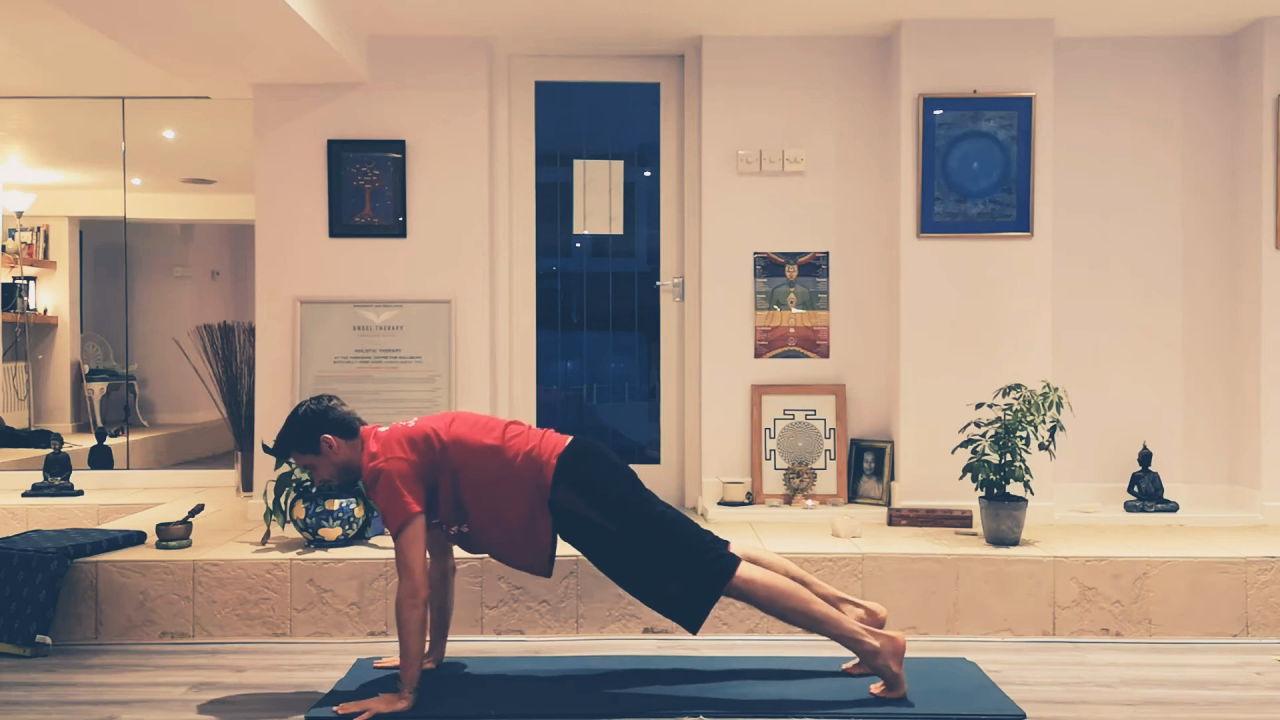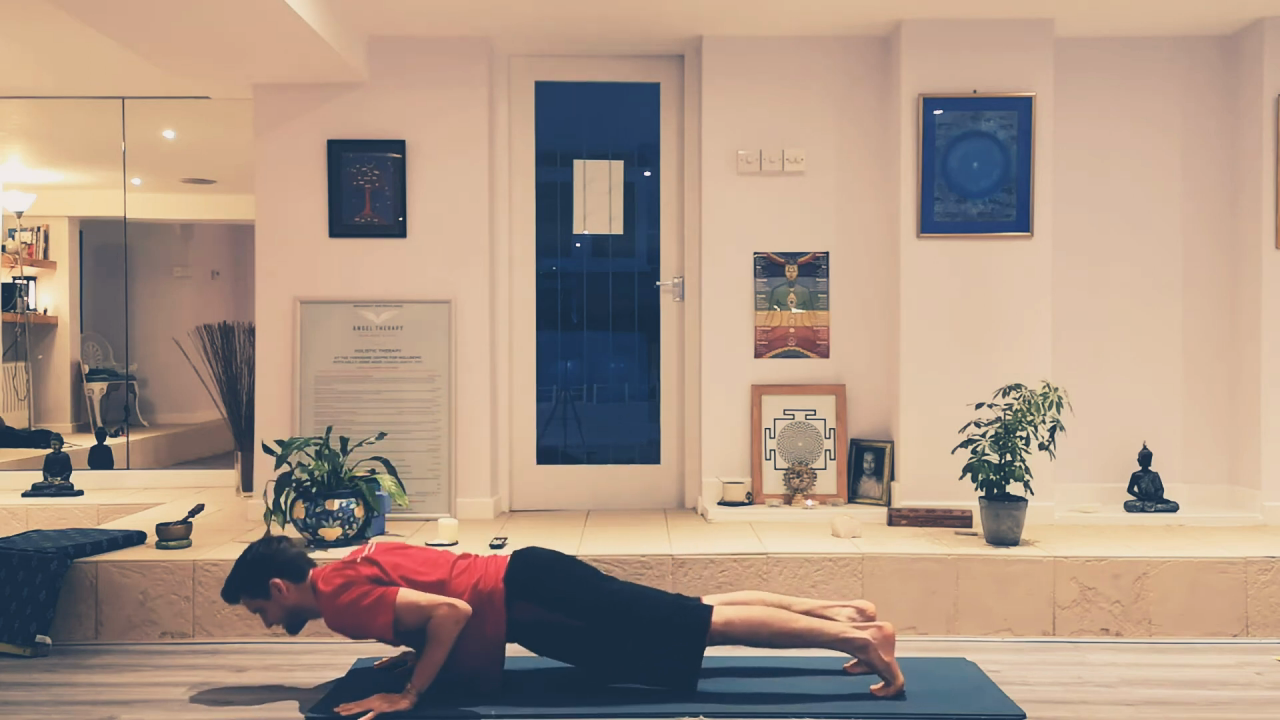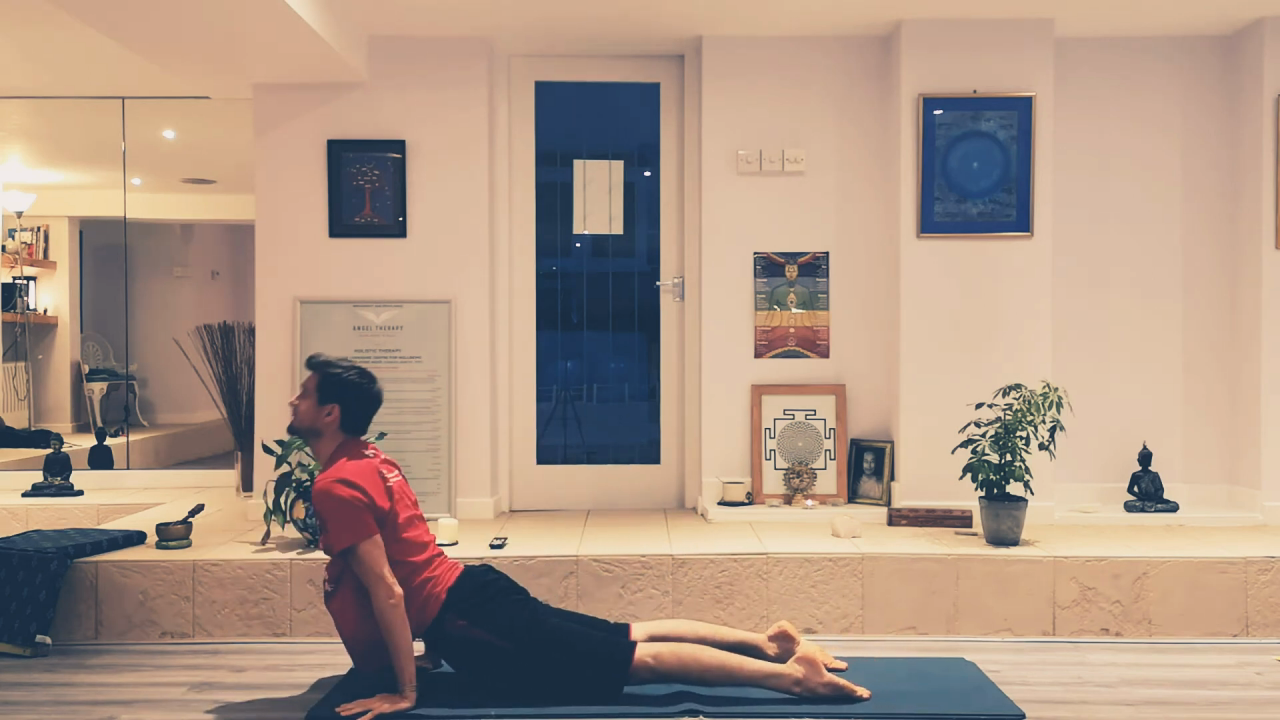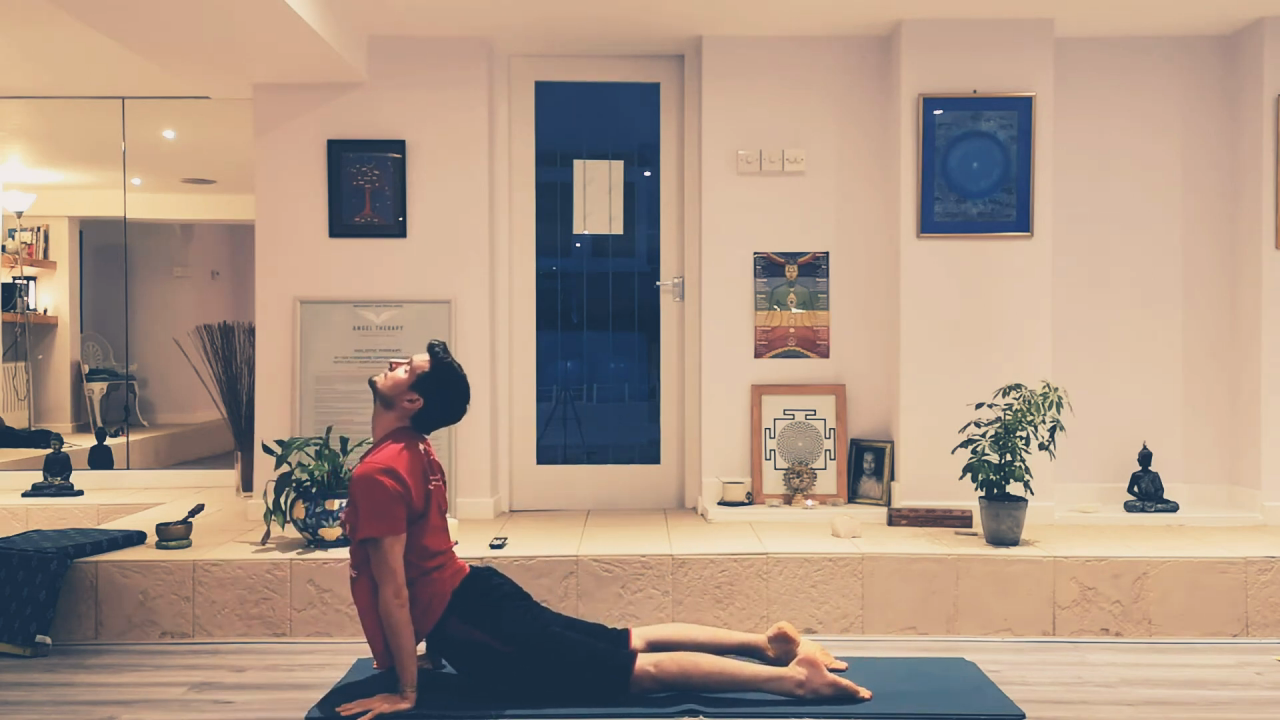
dt=1s
person 1, frame 1
left shoulder: (385, 465)
right shoulder: (405, 448)
left elbow: (415, 591)
right elbow: (442, 564)
right wrist: (434, 654)
left hip: (568, 487)
right hip: (572, 474)
left knee: (718, 574)
right knee: (719, 557)
left ankle: (871, 644)
right ankle: (855, 610)
person 1, frame 2
left shoulder: (341, 596)
right shoulder: (354, 567)
left elbow: (451, 613)
right wrist: (419, 653)
left hip: (527, 600)
right hip: (527, 578)
left knee: (701, 626)
right knee: (701, 612)
left ankle: (858, 638)
right ankle: (846, 613)
person 1, frame 3
left shoulder: (335, 488)
right shoulder: (373, 462)
left elbow: (386, 593)
right wrist: (430, 647)
left hip: (464, 618)
right hip: (473, 589)
left knee: (637, 661)
right knee: (635, 638)
right ankle: (765, 643)
person 1, frame 4
left shoulder: (376, 473)
right shoulder: (415, 452)
left elbow: (392, 590)
right wrist: (434, 648)
left hip: (465, 620)
right hip: (473, 596)
left knee: (638, 670)
right knee: (632, 641)
right ankle: (765, 643)
